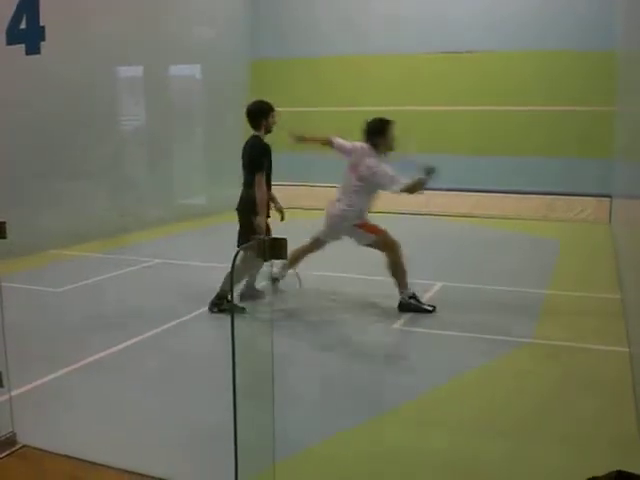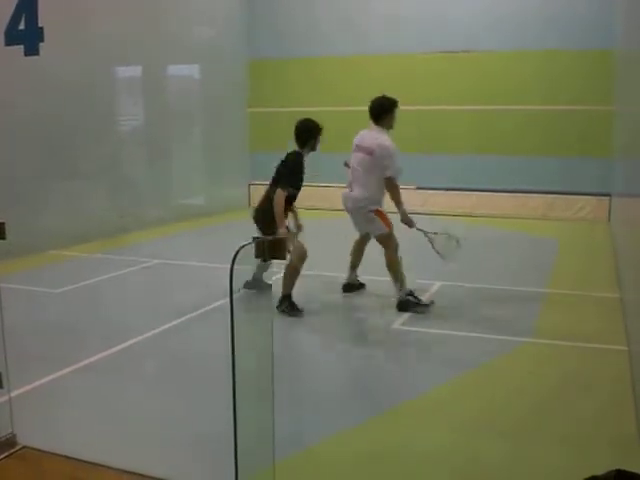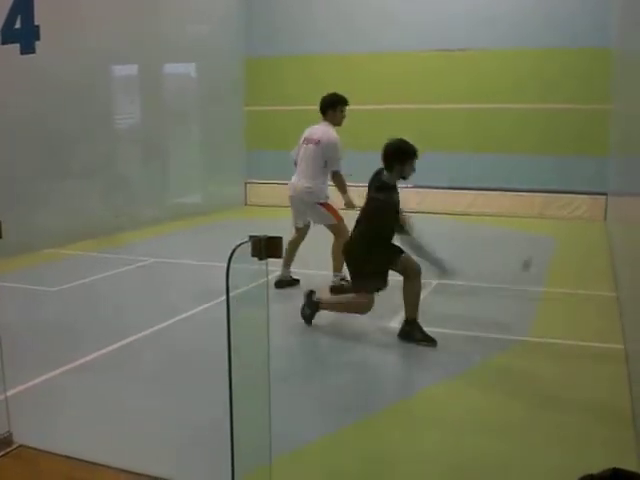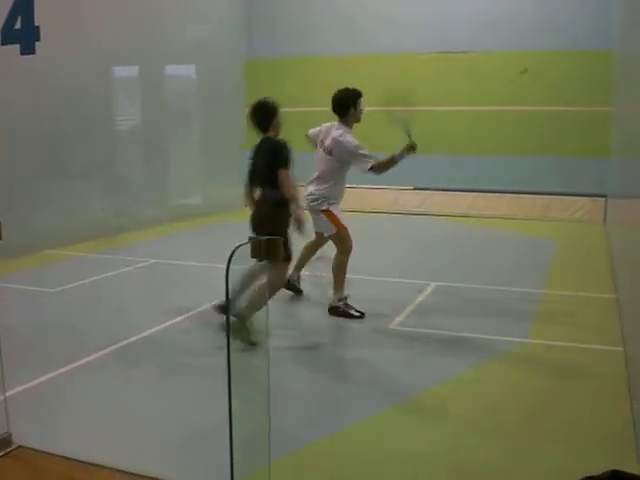
dt=0.7s
person 1, frame 1
left shoulder: (252, 144)
right shoulder: (261, 147)
right elbow: (259, 184)
left wrist: (275, 202)
right wrist: (260, 215)
left hip: (251, 206)
right hip: (253, 208)
right knee: (251, 255)
left ankle: (249, 288)
right ankle: (220, 299)
person 1, frame 2
left shoulder: (296, 159)
right shoulder: (292, 163)
right elbow: (280, 196)
left wrist: (295, 217)
right wrist: (280, 226)
left hip: (269, 215)
right hip: (269, 216)
right knee: (300, 253)
left ankle: (255, 281)
right ankle: (285, 300)
person 1, frame 3
left shoulder: (381, 176)
right shoulder: (384, 196)
left hip: (381, 244)
right hip: (360, 248)
left knee: (413, 269)
right knee: (364, 304)
left ankle: (410, 326)
right ankle: (314, 299)
person 1, frame 4
left shoulder: (257, 151)
right shoulder: (279, 147)
left elbow: (248, 193)
right elbow: (286, 181)
right wrist: (297, 208)
left hip: (261, 216)
right hip: (274, 218)
left knee: (264, 265)
right knee: (277, 276)
left ankle: (230, 304)
right ankle: (240, 318)
person 2, frame 1
left shoulder: (360, 149)
right shoulder: (378, 169)
left elbow: (328, 141)
right elbow: (408, 189)
left wrist: (303, 138)
right wrist: (425, 178)
left hip: (337, 213)
right hip: (351, 218)
left knee: (314, 245)
right knee: (392, 247)
left ankle: (277, 275)
right ankle: (406, 298)
person 2, frame 2
left shoulder: (360, 137)
right shoulder: (385, 144)
left elbow: (348, 163)
right elbow: (390, 181)
right wrist: (402, 212)
left hip: (350, 197)
right hip: (366, 202)
left knee: (365, 236)
right knee: (391, 246)
left ankle: (351, 280)
right ankle: (404, 296)
person 2, frame 3
left shoulder: (308, 132)
right shoulder: (331, 137)
right elbow: (335, 173)
right wrist: (346, 197)
left hip: (295, 190)
right hip: (313, 194)
left knee: (299, 233)
right knee: (341, 233)
left ankle: (284, 275)
right ankle: (338, 279)
person 2, frame 4
left shoulder: (326, 129)
right shoulder: (346, 143)
left elbow: (310, 135)
right elbow: (377, 168)
right wrist: (402, 153)
left hip: (317, 196)
right hip: (322, 201)
left knee: (320, 239)
right knee: (344, 245)
left ankle: (293, 277)
right ankle: (338, 302)
